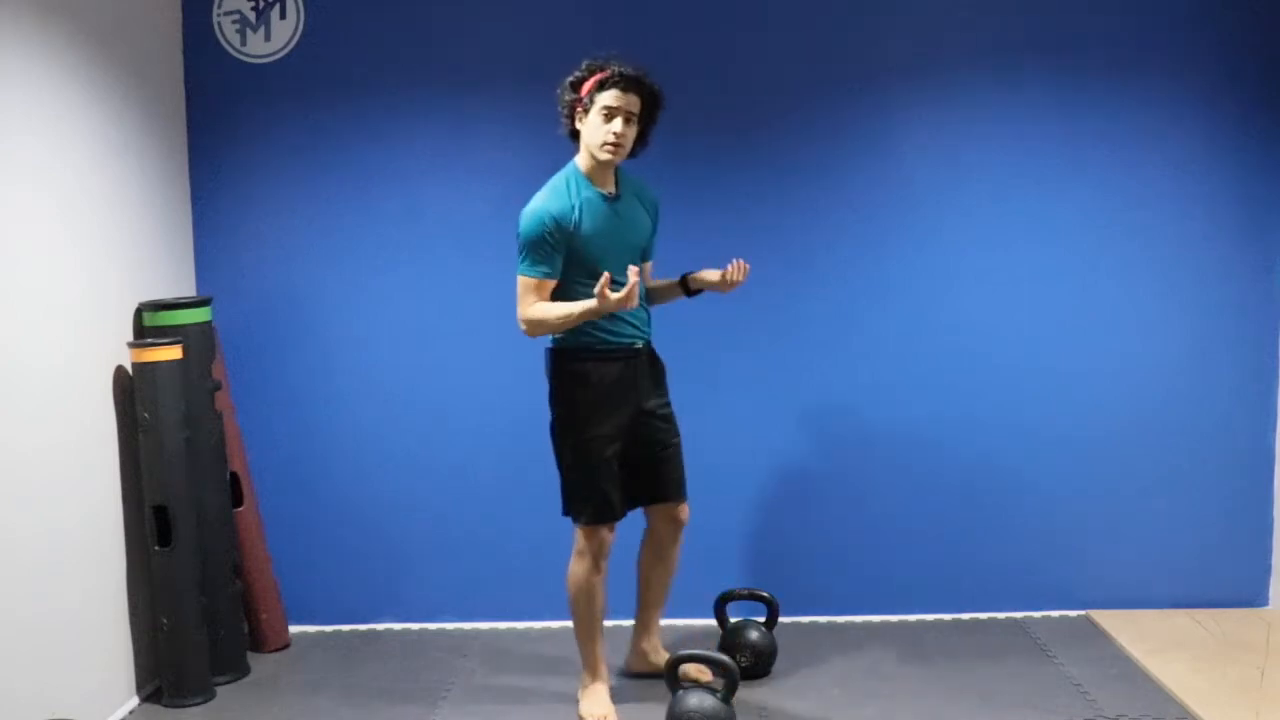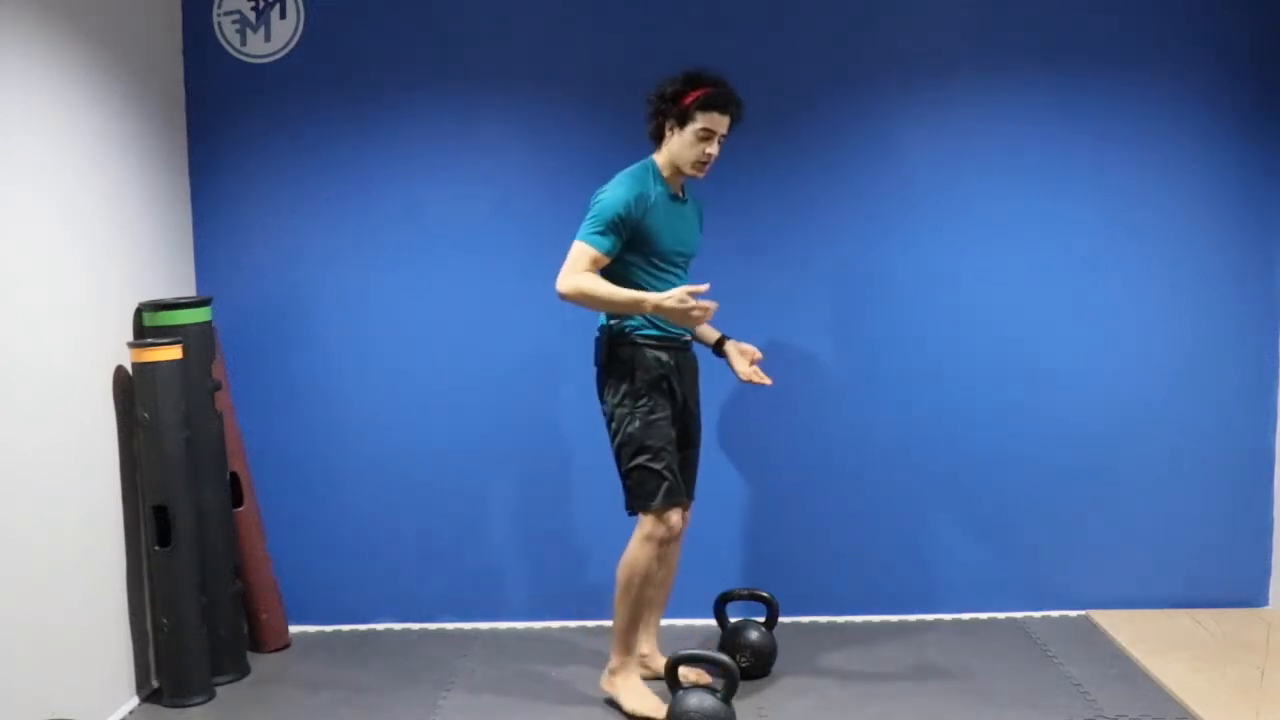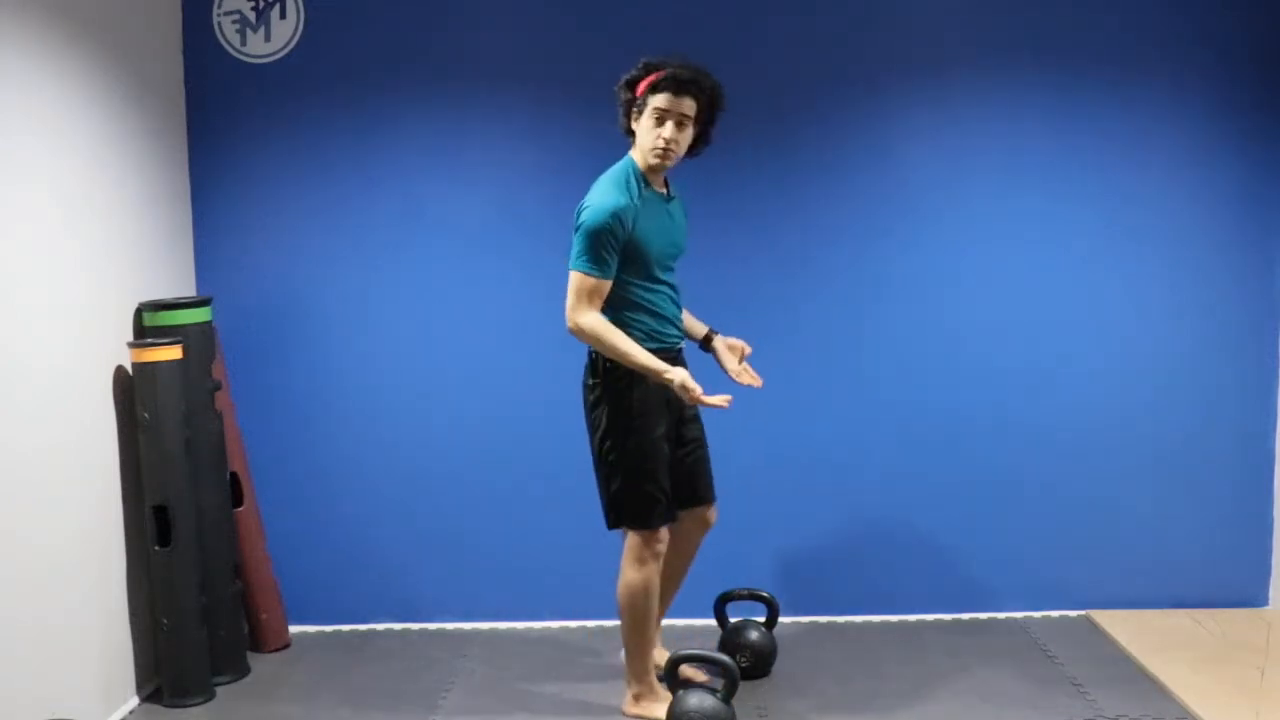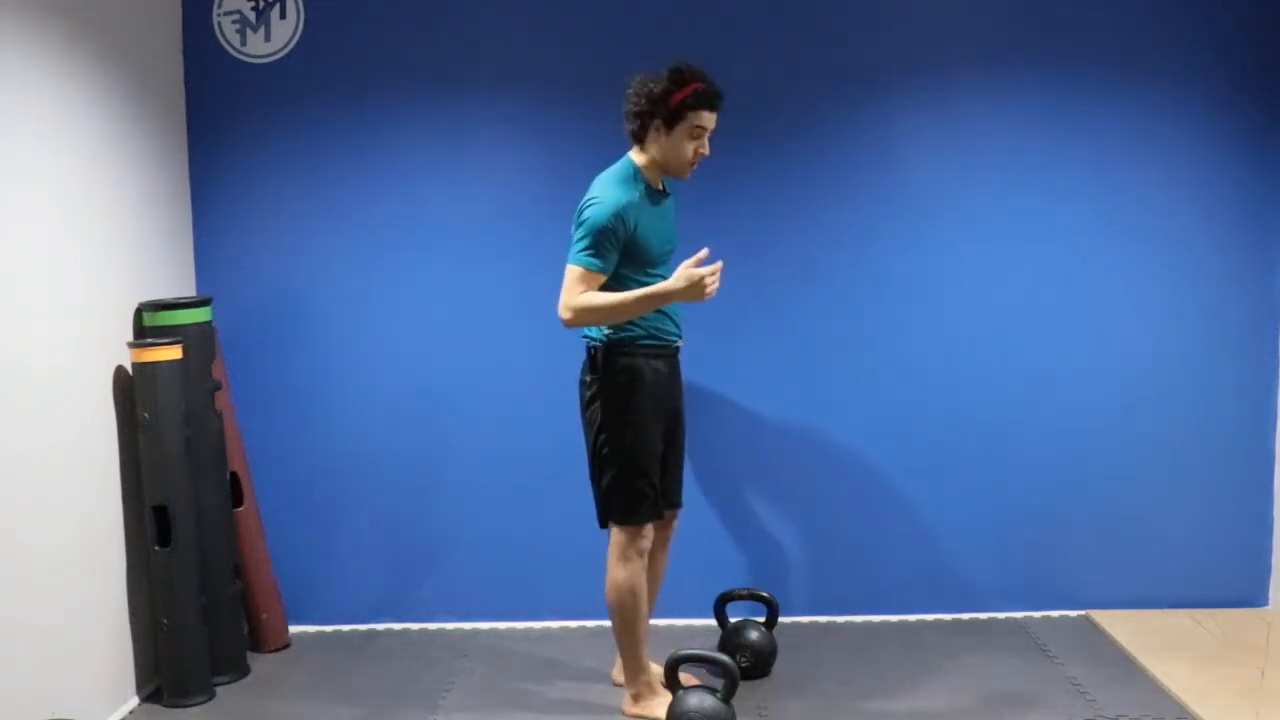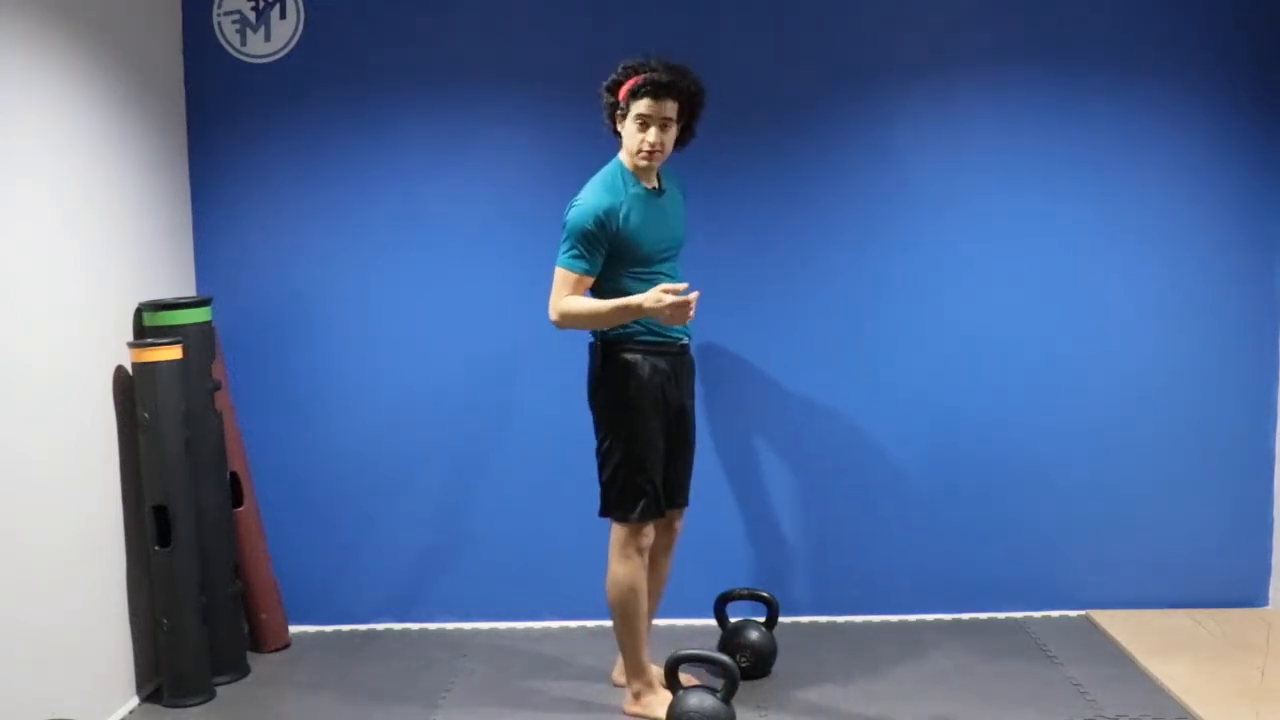
dt=1s
person 1, frame 1
left shoulder: (642, 200)
right shoulder: (549, 209)
right elbow: (529, 316)
left wrist: (696, 283)
right wrist: (597, 306)
left hip: (644, 372)
right hip: (586, 379)
left knee: (670, 516)
right knee: (594, 535)
left ankle: (646, 647)
person 1, frame 2
left shoulder: (690, 206)
right shoulder: (624, 194)
right elbow: (570, 282)
left wrist: (720, 342)
right wrist: (658, 303)
left hip: (677, 363)
right hip: (633, 365)
left knee: (675, 518)
right knee: (658, 518)
left ankle: (647, 649)
person 1, frame 3
left shoulder: (671, 196)
right shoulder: (608, 205)
right elbow: (581, 316)
left wrist: (708, 339)
right wrist: (663, 371)
left hip: (669, 376)
right hip: (627, 382)
left knee: (696, 517)
right knee: (648, 536)
left ankle: (644, 646)
person 1, frame 4
left shoulder: (659, 191)
right shoulder: (611, 201)
right elbow: (572, 307)
right wrist: (669, 292)
left hip: (660, 368)
right hip: (623, 374)
left knee: (661, 523)
right knee: (631, 533)
left ankle: (633, 660)
person 1, frame 5
left shoulder: (669, 189)
right shoulder: (597, 205)
right elbow: (562, 309)
right wrist: (642, 307)
left hip: (673, 365)
right hip: (628, 371)
left knee: (667, 524)
right knee: (633, 532)
left ankle: (634, 659)
